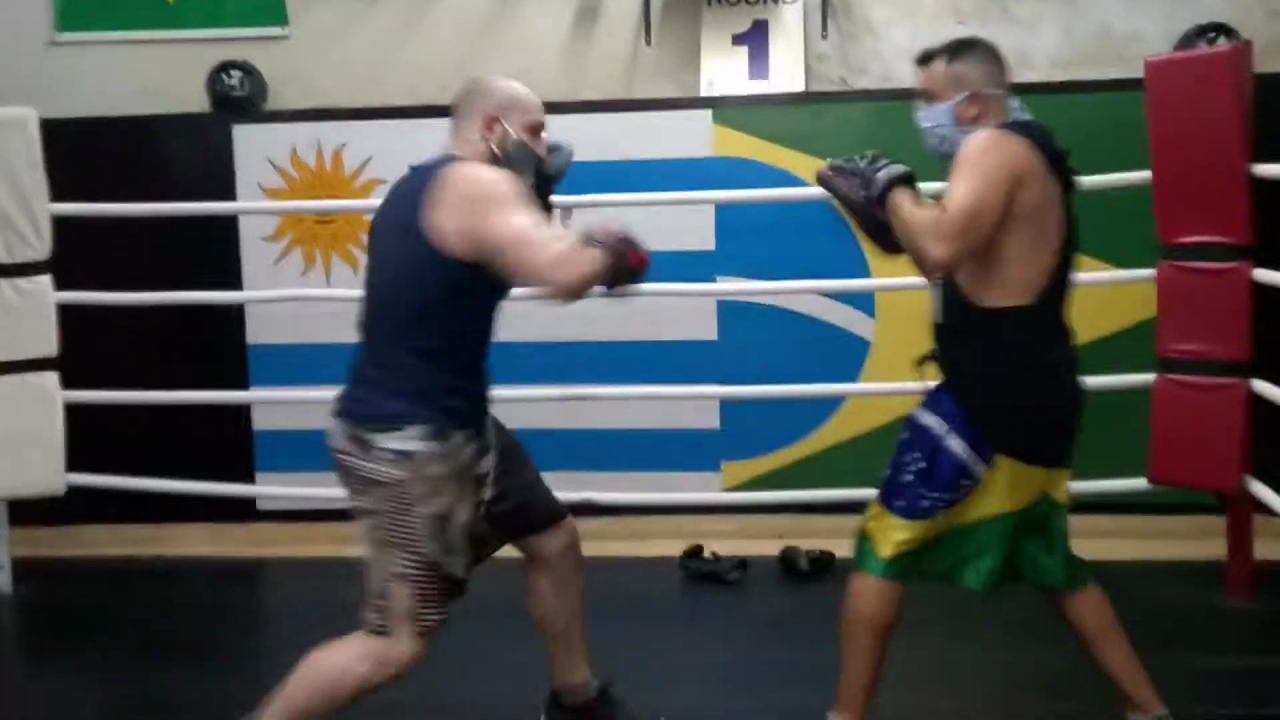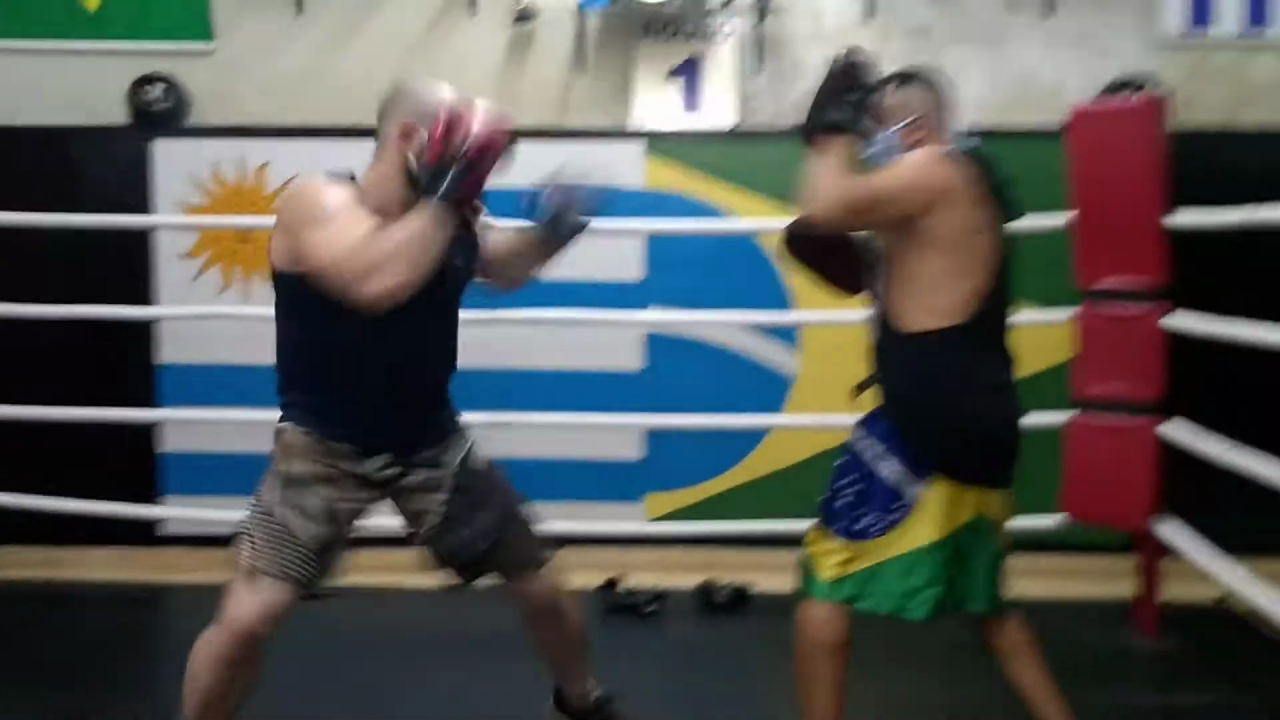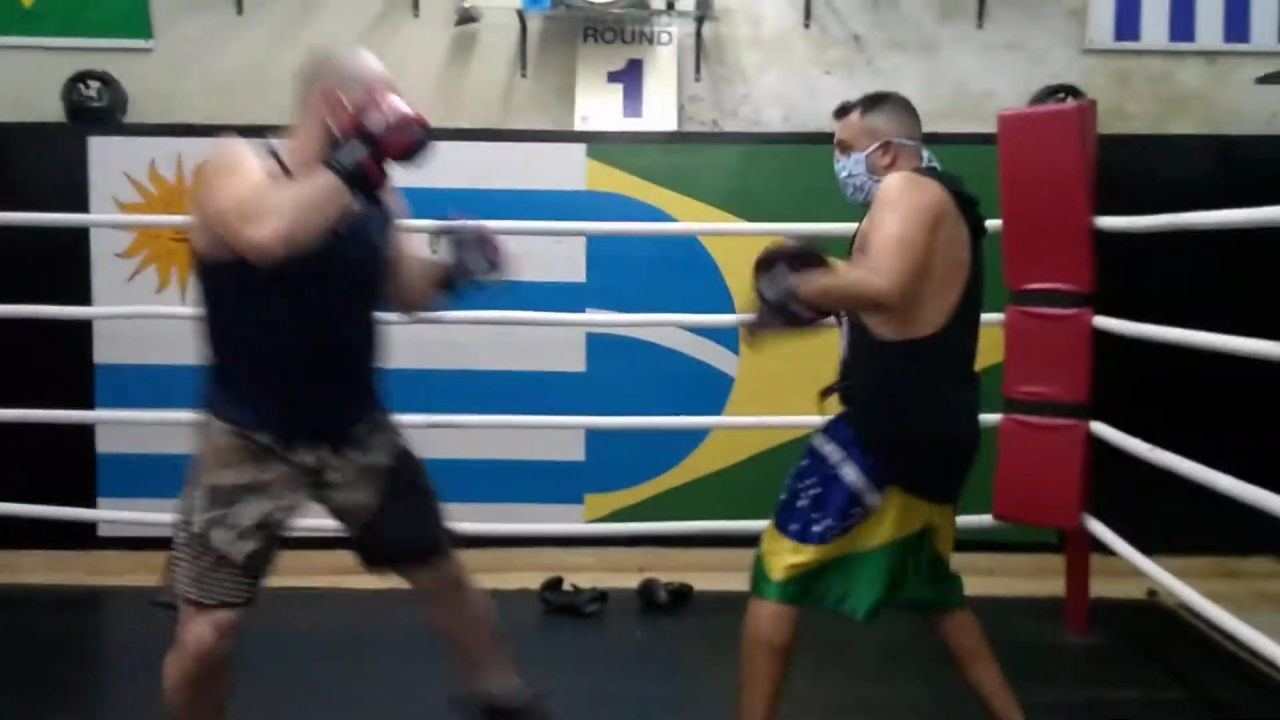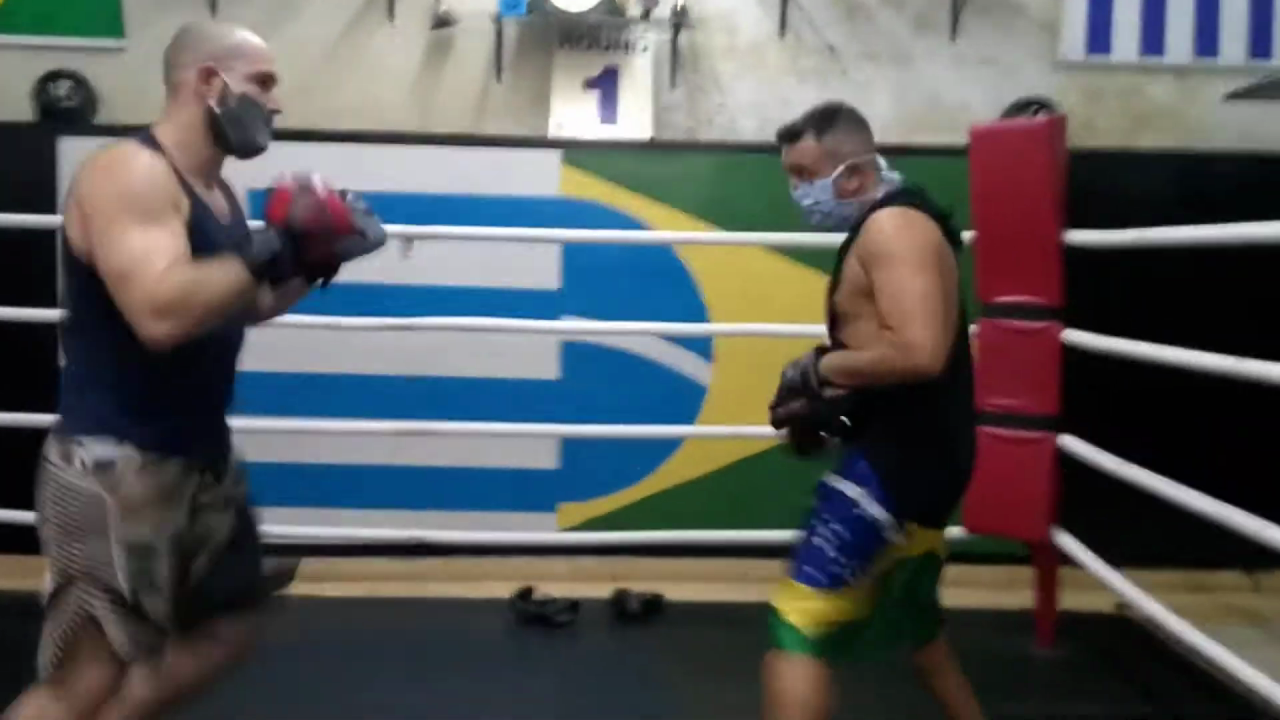
dt=0.3s
person 1, frame 1
left shoulder: (430, 188)
right shoulder: (477, 185)
left elbow: (512, 266)
right elbow: (560, 276)
left wrist: (537, 194)
right wrist: (612, 257)
left hip: (452, 425)
right hip: (404, 441)
left knee: (556, 541)
right knee: (399, 642)
person 1, frame 2
left shoulder: (439, 214)
right shoulder: (319, 205)
left elbow: (507, 264)
right elbow: (376, 282)
left wrist: (551, 229)
right wrist: (453, 192)
left hip: (429, 445)
right hip: (325, 448)
left knee: (538, 588)
right knee: (246, 620)
person 1, frame 3
left shoulder: (364, 192)
right shoulder: (235, 168)
left elbow: (410, 289)
right elbow: (266, 233)
left wrist: (458, 267)
right wrist: (355, 161)
left hip: (355, 433)
right hip: (246, 442)
left knee: (440, 572)
right knee: (205, 635)
person 1, frame 4
left shoulder: (216, 190)
right shoulder: (128, 175)
left elbow: (246, 305)
right elbow: (162, 314)
left wrist: (317, 261)
right wrist: (270, 249)
left hip: (197, 461)
right hip: (117, 467)
left knee: (228, 631)
person 2, frame 1
left shoulder: (996, 148)
right shoulder: (1020, 162)
left elbow: (943, 250)
right elbow: (961, 274)
left wrist: (891, 191)
right wrist: (893, 215)
left hip: (988, 397)
right hip: (1039, 395)
left knee: (883, 550)
right knee: (1054, 565)
person 2, frame 2
left shoulder: (932, 173)
right shoulder: (963, 191)
left elbow: (827, 209)
left wrist: (833, 124)
right wrist: (842, 262)
left hip: (924, 421)
right hip: (979, 419)
left knee: (828, 576)
right knee: (981, 595)
person 2, frame 3
left shoulder: (908, 190)
right shoulder: (939, 208)
left elbow: (881, 284)
left wrist: (797, 286)
right wrist: (811, 279)
left hip: (887, 429)
right hip: (940, 432)
left knee: (777, 578)
right knee: (931, 588)
person 2, frame 4
left shoulder: (894, 227)
right shoulder: (880, 231)
left elbow: (919, 354)
left wrist: (818, 370)
right wrist: (827, 405)
left hip: (899, 460)
right hip: (919, 456)
left knee: (796, 628)
right knee: (907, 614)
